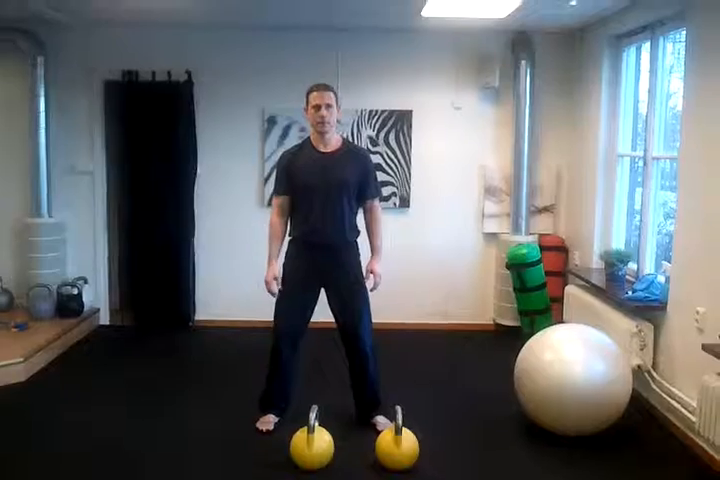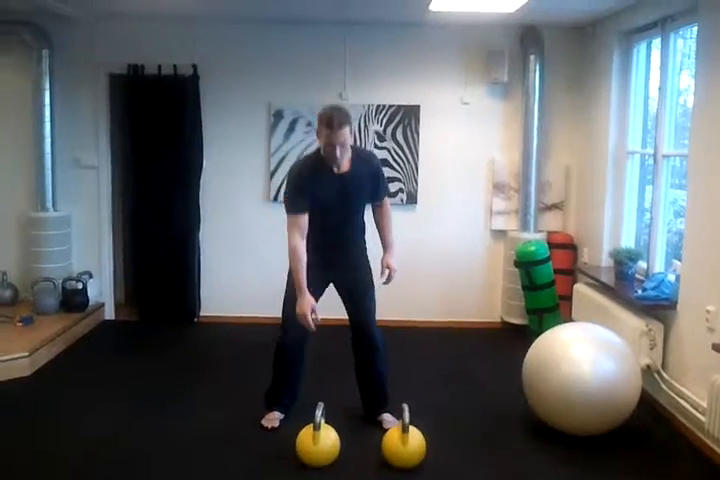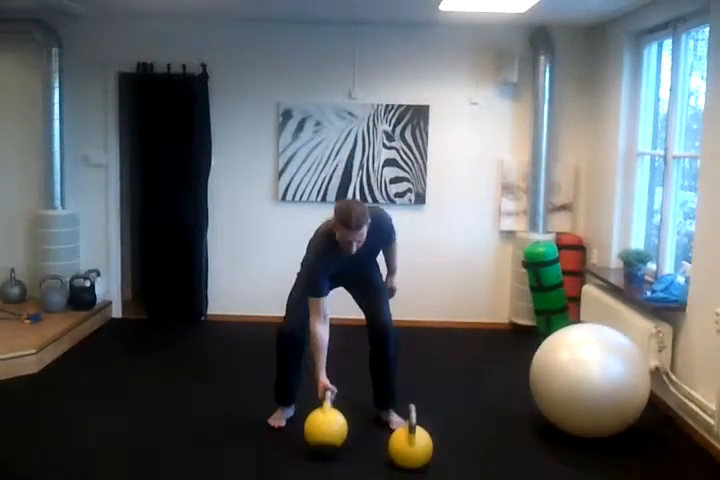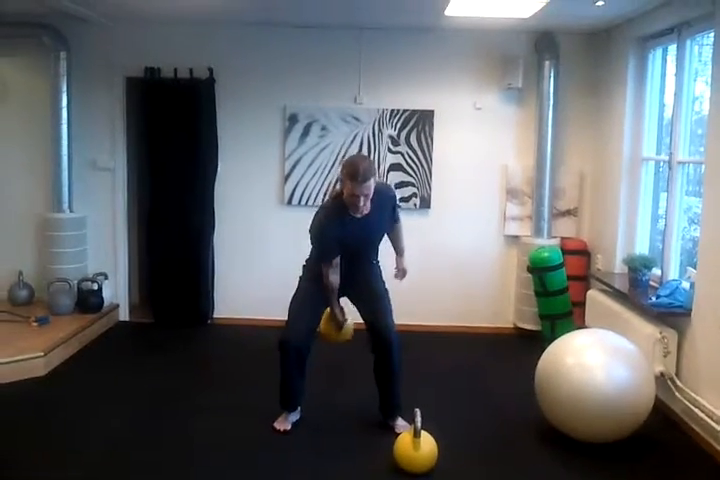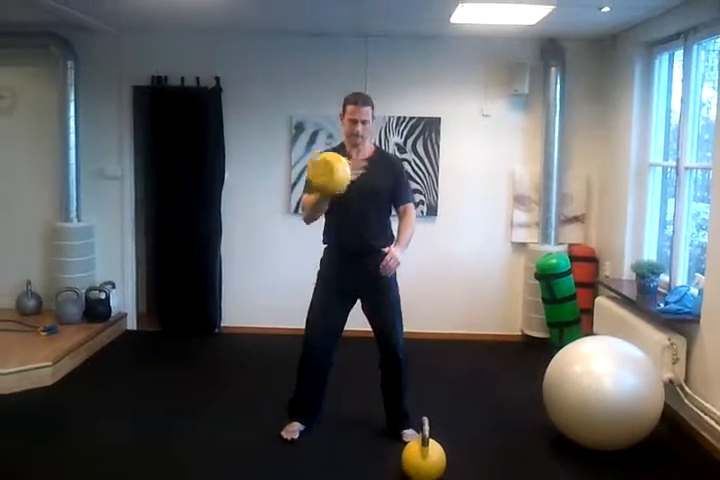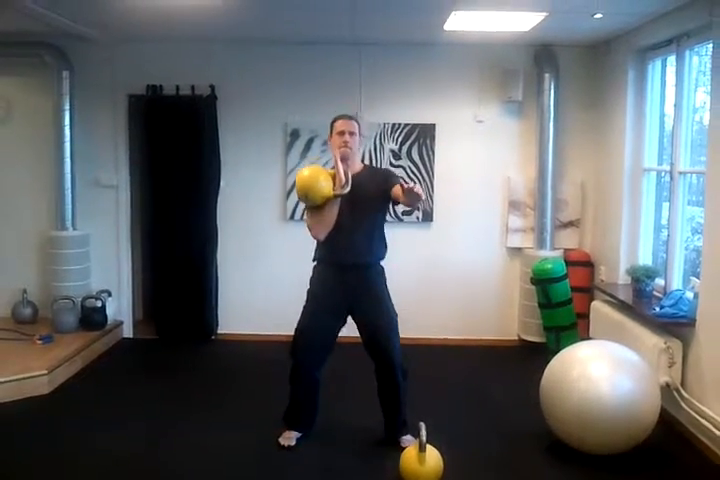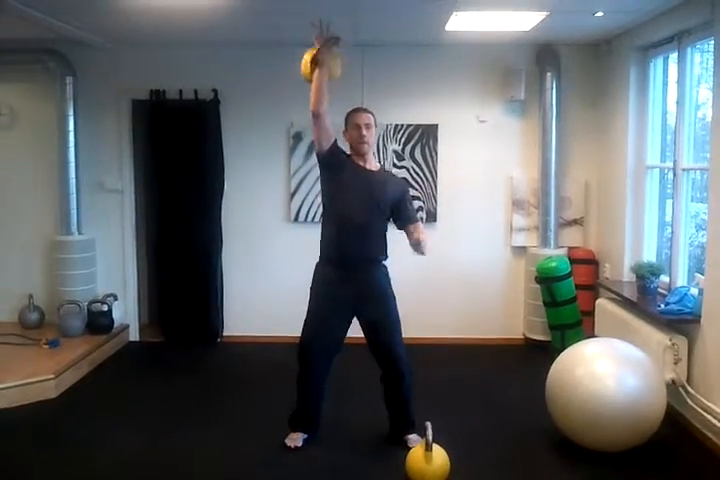
dt=0.7s
person 1, frame 1
left shoulder: (359, 158)
right shoulder: (291, 159)
left elbow: (372, 209)
right elbow: (279, 213)
left wrist: (376, 257)
right wrist: (272, 262)
left hip: (344, 257)
right hip: (301, 257)
left knee: (359, 335)
right knee: (286, 334)
left ankle: (370, 409)
right ankle: (273, 407)
person 1, frame 2
left shoulder: (369, 164)
right shoulder: (302, 173)
left elbow: (381, 205)
right elbow: (296, 236)
left wrist: (388, 250)
right wrist: (303, 292)
left hip: (352, 254)
right hip: (312, 257)
left knee: (367, 329)
right knee: (292, 330)
left ankle: (377, 407)
right ankle: (278, 405)
person 1, frame 3
left shoulder: (380, 221)
right shoulder: (319, 250)
left elbow: (390, 243)
right elbow: (318, 320)
left wrist: (391, 274)
right wrist: (320, 374)
left hip: (364, 271)
right hip: (320, 276)
left knee: (383, 329)
right knee: (290, 330)
left ankle: (386, 407)
right ankle: (285, 404)
person 1, frame 4
left shoulder: (386, 195)
right shoulder: (326, 219)
left elbow: (394, 223)
right elbow: (331, 271)
left wrist: (400, 255)
right wrist: (334, 307)
left hip: (366, 271)
right hip: (321, 274)
left knee: (387, 337)
right knee: (293, 340)
left ankle: (391, 413)
right ankle: (290, 408)
person 1, frame 5
left shoulder: (390, 164)
left elbow: (408, 212)
right elbow: (308, 214)
left wrist: (398, 247)
left hip: (377, 264)
right hip: (337, 263)
left knee: (393, 345)
right knee: (317, 343)
left ankle: (399, 422)
right ankle: (301, 416)
person 1, frame 6
left shoulder: (381, 177)
left elbow: (404, 194)
right elbow: (319, 231)
left wrist: (413, 193)
right wrist: (338, 191)
left hip: (369, 277)
right hip: (328, 277)
left knee: (390, 356)
right knee: (305, 352)
left ankle: (397, 428)
right ankle: (297, 423)
person 1, frame 7
left shoulder: (394, 183)
right shoulder: (334, 165)
left elbow: (412, 227)
right elbow: (318, 114)
left wrist: (419, 240)
right wrist: (322, 65)
left hip: (373, 276)
right hip: (332, 274)
left knee: (394, 356)
right knee: (313, 353)
left ankle: (404, 427)
right ankle: (302, 425)
